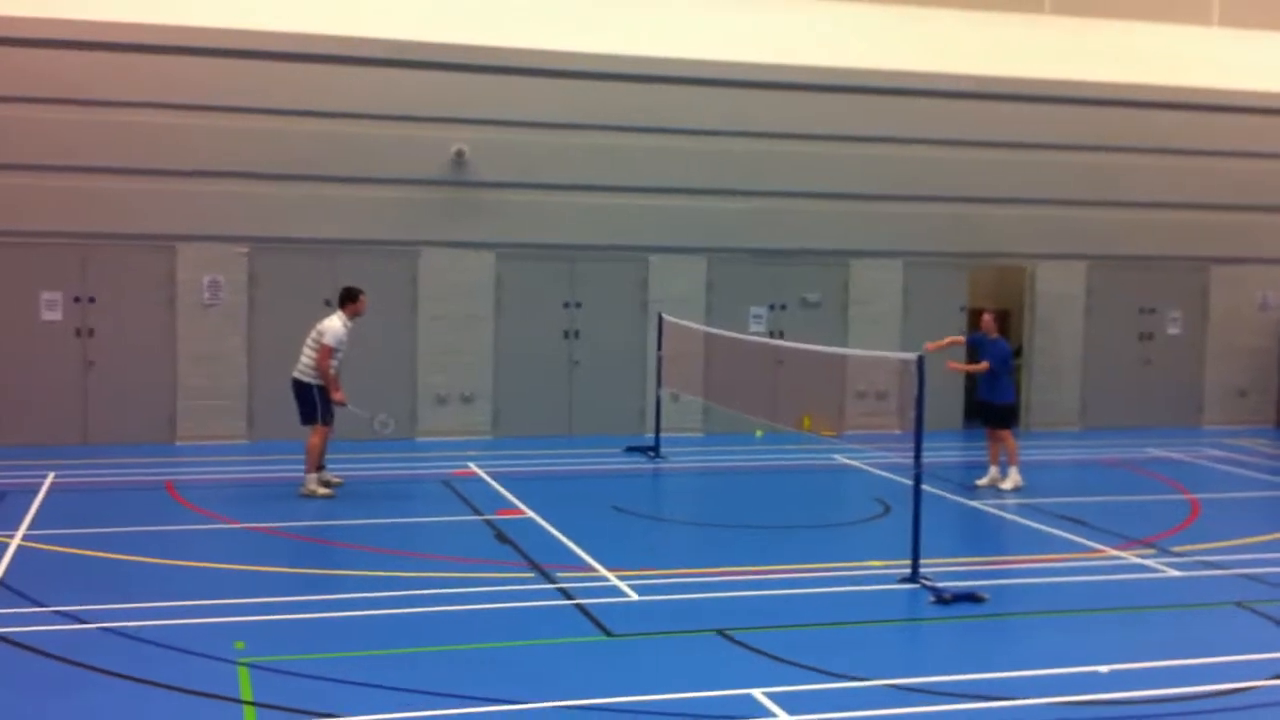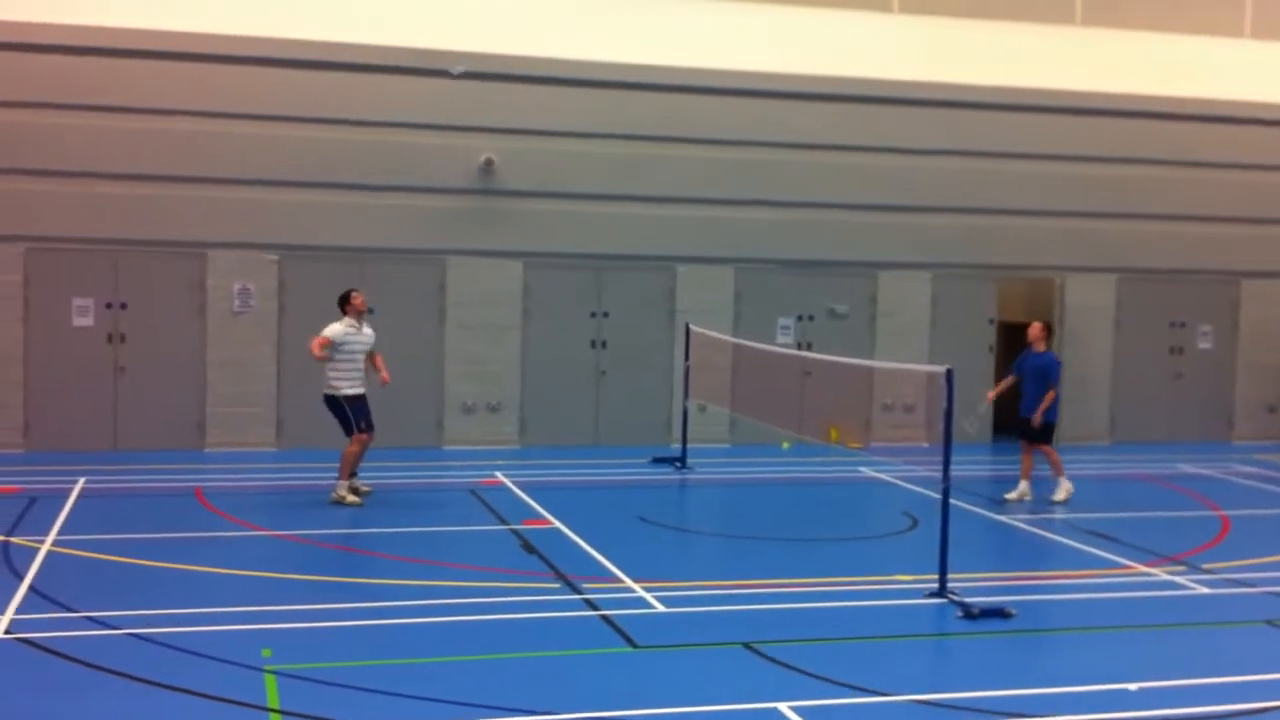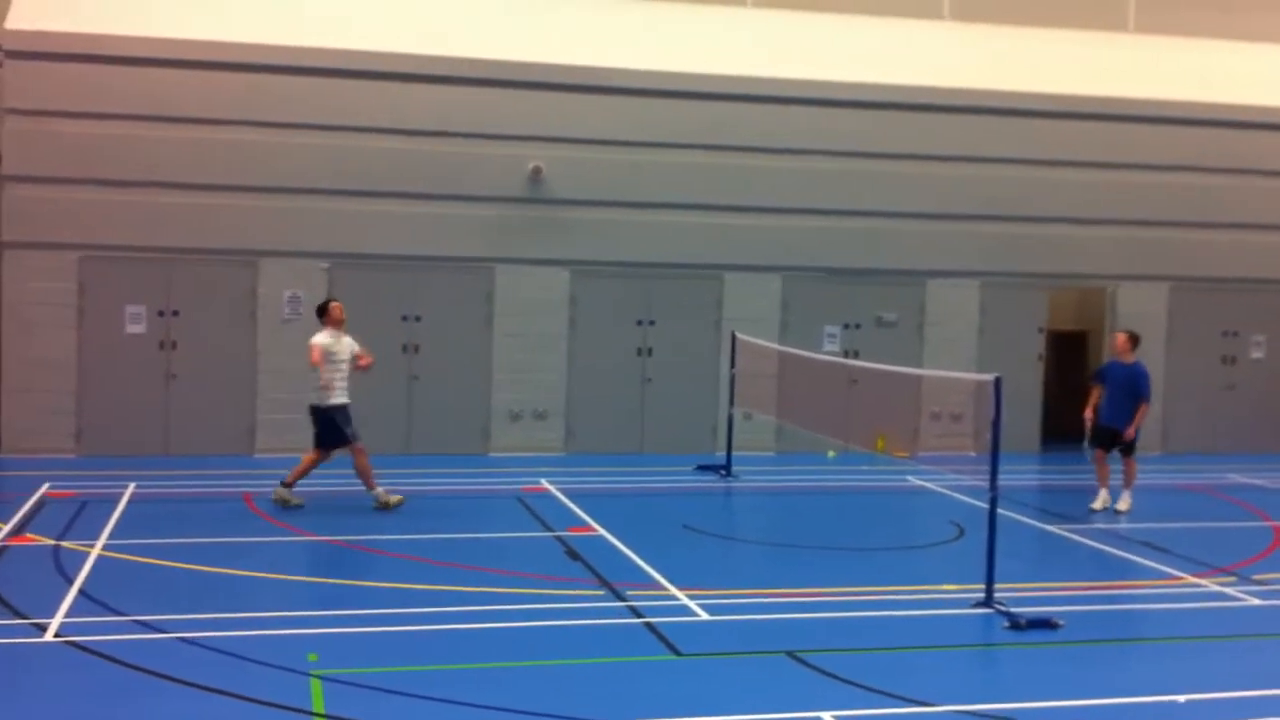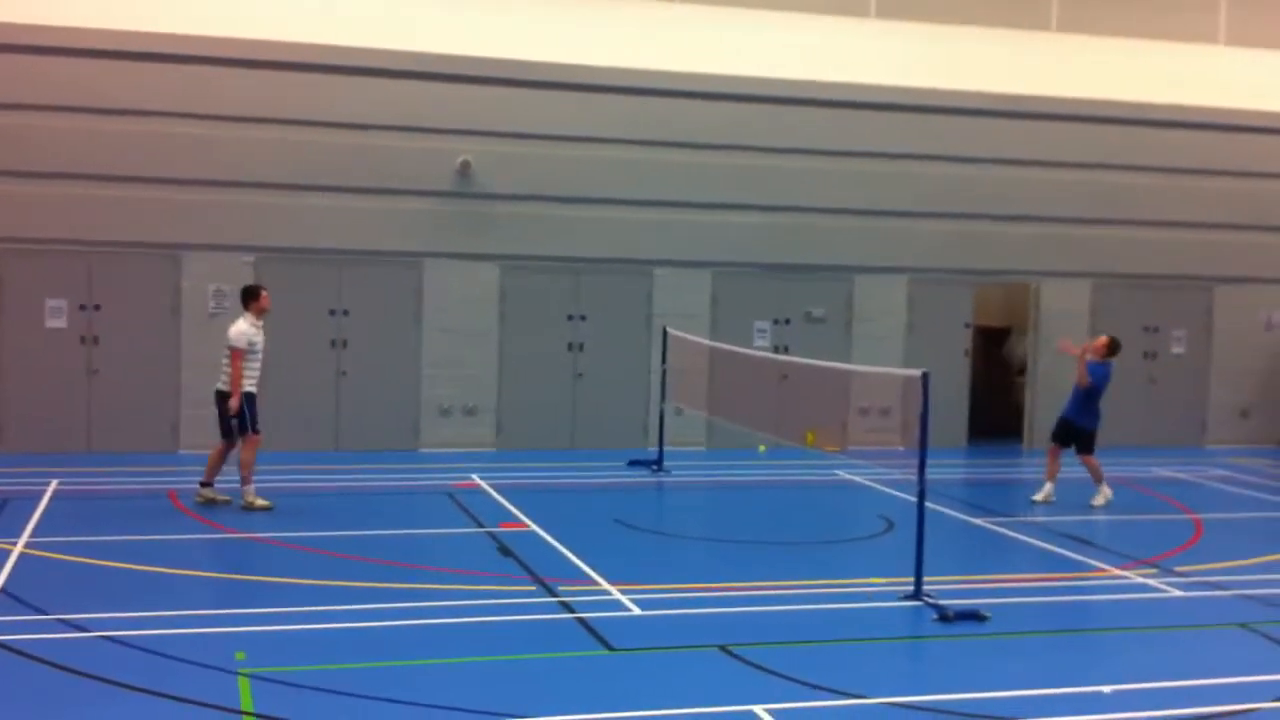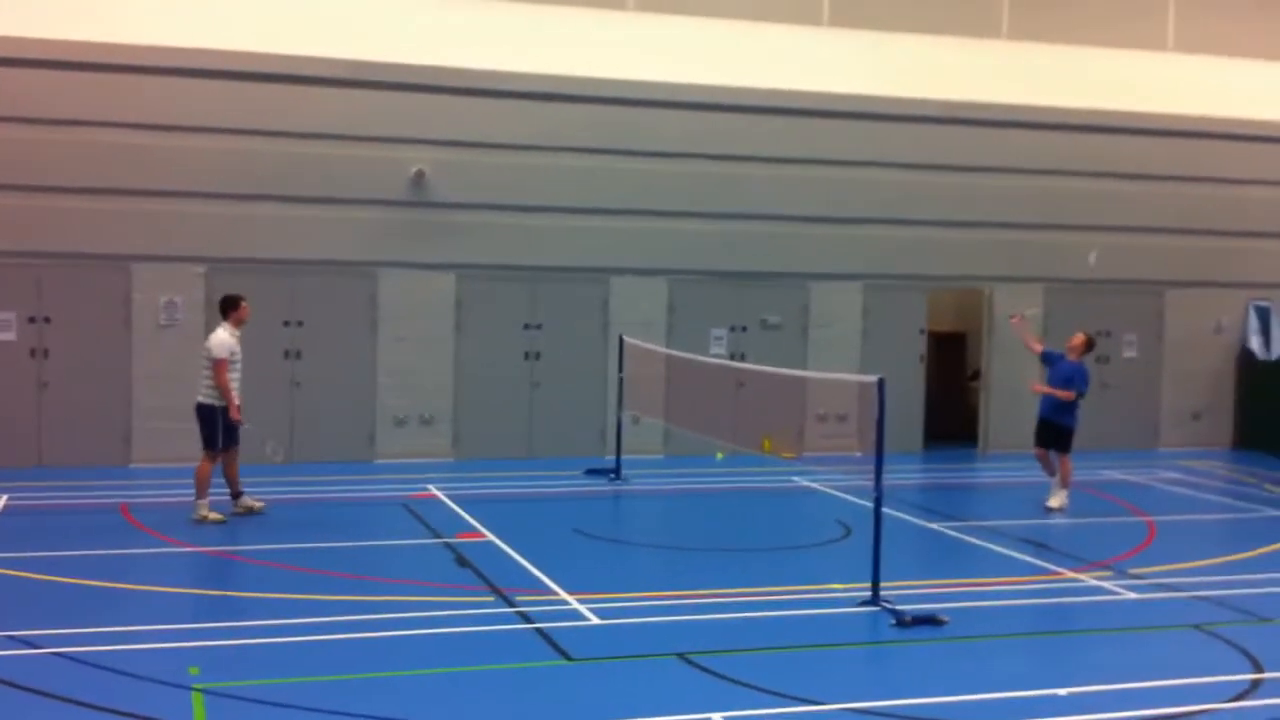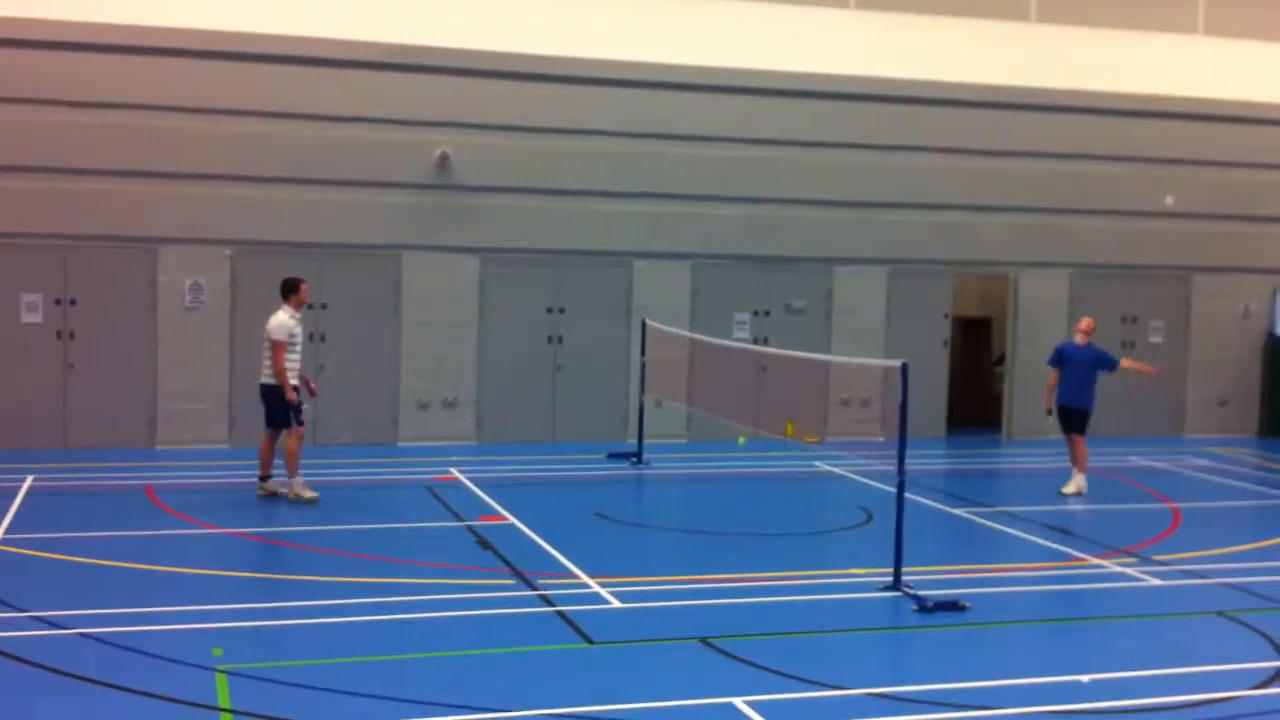
dt=0.7s
person 1, frame 1
left shoulder: (340, 325)
right shoulder: (336, 327)
right elbow: (322, 362)
left wrist: (338, 389)
right wrist: (332, 392)
left hip: (314, 382)
right hip: (309, 382)
left knee: (326, 427)
right knee: (320, 429)
left ankle: (321, 473)
right ankle: (310, 483)
person 1, frame 2
left shoulder: (368, 332)
right shoulder: (338, 329)
left elbow: (373, 355)
right elbow: (316, 344)
left wrist: (382, 371)
right wrist: (317, 353)
left hip: (357, 393)
right hip: (339, 394)
left knee: (367, 436)
right knee: (359, 438)
left ankle: (351, 480)
right ankle: (340, 490)
person 1, frame 3
left shoulder: (347, 341)
right shoulder: (321, 339)
left elbow: (366, 360)
right elbow: (316, 358)
left wrist: (363, 362)
right wrist: (324, 375)
left hip: (336, 405)
right hip: (328, 406)
left knee: (321, 452)
right knee: (357, 449)
left ankle: (284, 489)
right ankle: (379, 495)
person 1, frame 4
left shoulder: (255, 328)
right shoulder: (242, 329)
right elbow: (236, 366)
right wrist: (236, 396)
left hip: (244, 393)
right hip: (236, 395)
left knee: (228, 443)
right knee: (251, 440)
left ankle: (205, 488)
right ankle: (248, 495)
person 1, frame 5
left shoulder: (231, 337)
right shoulder: (221, 339)
right elbow: (220, 378)
left wrist: (233, 407)
right wrist: (232, 407)
left hip: (226, 407)
right hip: (215, 407)
left knee: (231, 453)
right knee: (211, 456)
left ankle: (239, 500)
right ankle: (201, 508)
person 1, frame 6
left shoulder: (292, 320)
right shoulder: (281, 321)
right elbow: (277, 360)
left wrist: (306, 381)
right wrist: (288, 389)
left hip: (283, 386)
right hip: (278, 387)
left knee: (272, 434)
right knee: (296, 432)
left ankle: (265, 482)
right ankle: (296, 486)
person 2, frame 1
left shoulder: (1001, 347)
right shoulder: (981, 338)
left elbow: (984, 367)
right elbow: (958, 340)
left wrist: (960, 367)
right wrist: (936, 345)
left hip: (1003, 398)
right hip: (986, 397)
left knee: (1005, 434)
right knee: (991, 434)
left ankle: (1014, 475)
right ankle: (994, 472)
person 2, frame 2
left shoulder: (1050, 360)
right shoulder: (1026, 356)
left elbow: (1053, 390)
right elbow: (1012, 377)
left wrist: (1040, 412)
right wrist: (995, 392)
left hip: (1043, 414)
right hip: (1026, 412)
left knee: (1044, 448)
right knee: (1026, 447)
left ankle: (1064, 484)
right ankle: (1023, 487)
person 2, frame 3
left shoulder: (1140, 373)
right shoulder: (1109, 366)
left elbow: (1145, 403)
right elbow: (1098, 387)
left wrist: (1134, 426)
right wrist: (1090, 408)
left hip: (1127, 426)
right hip: (1105, 422)
left knee: (1127, 459)
right knee: (1099, 456)
left ankle: (1126, 496)
right ankle: (1103, 495)
person 2, frame 4
left shoulder: (1102, 371)
right shoulder: (1094, 361)
left elbow: (1083, 382)
left wrist: (1081, 357)
right wrist: (1077, 351)
left hip: (1086, 421)
right hip: (1070, 415)
left knee: (1086, 458)
right knee: (1054, 449)
left ankle: (1103, 490)
right ankle: (1048, 489)
person 2, frame 5
left shoulder: (1081, 371)
right shoulder: (1058, 359)
left elbow: (1073, 395)
right elbow: (1034, 346)
left wrist: (1047, 390)
right wrist: (1020, 325)
left hip: (1065, 420)
right hip: (1046, 416)
left knee: (1063, 456)
right knee: (1040, 453)
left ankle: (1062, 494)
right ankle: (1055, 480)
person 2, frame 6
left shoulder: (1095, 353)
right shoulder: (1063, 349)
left elbow: (1121, 363)
right elbow: (1054, 375)
left wrist: (1144, 368)
right wrist: (1049, 399)
left hip: (1081, 404)
right hip: (1063, 403)
left knee: (1077, 439)
right knee: (1069, 439)
left ankle: (1079, 480)
right ankle: (1076, 475)
